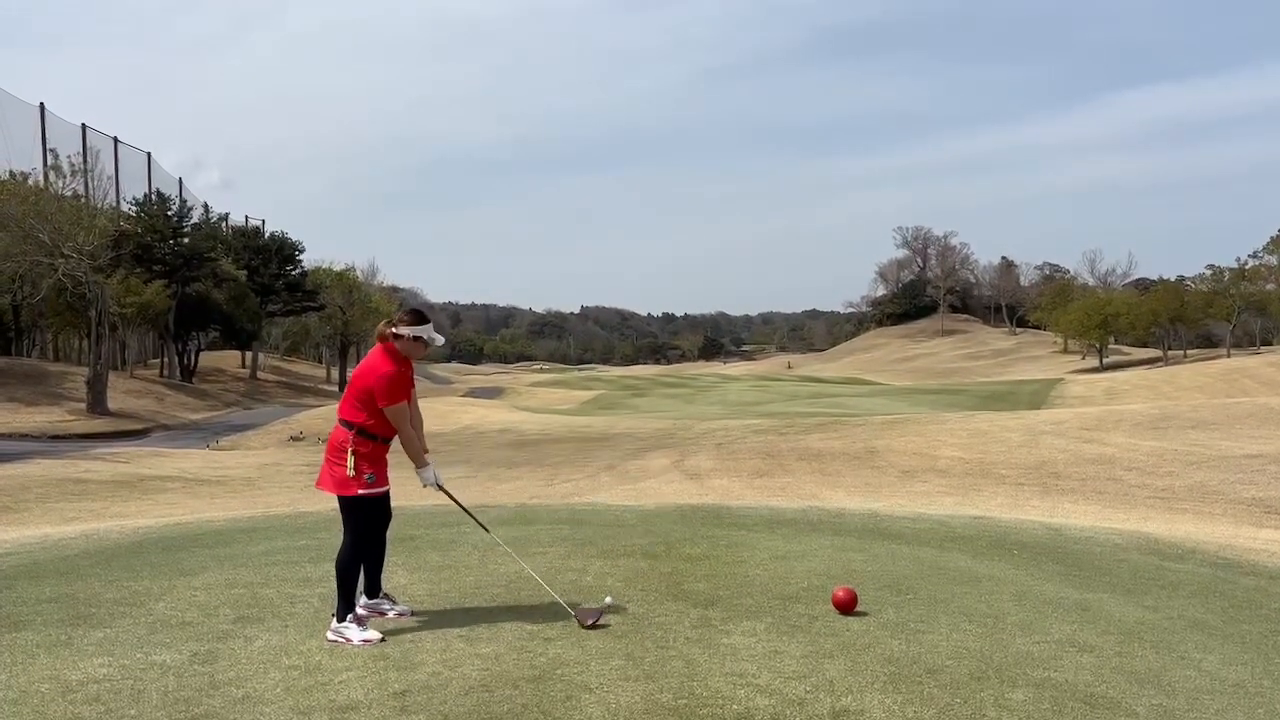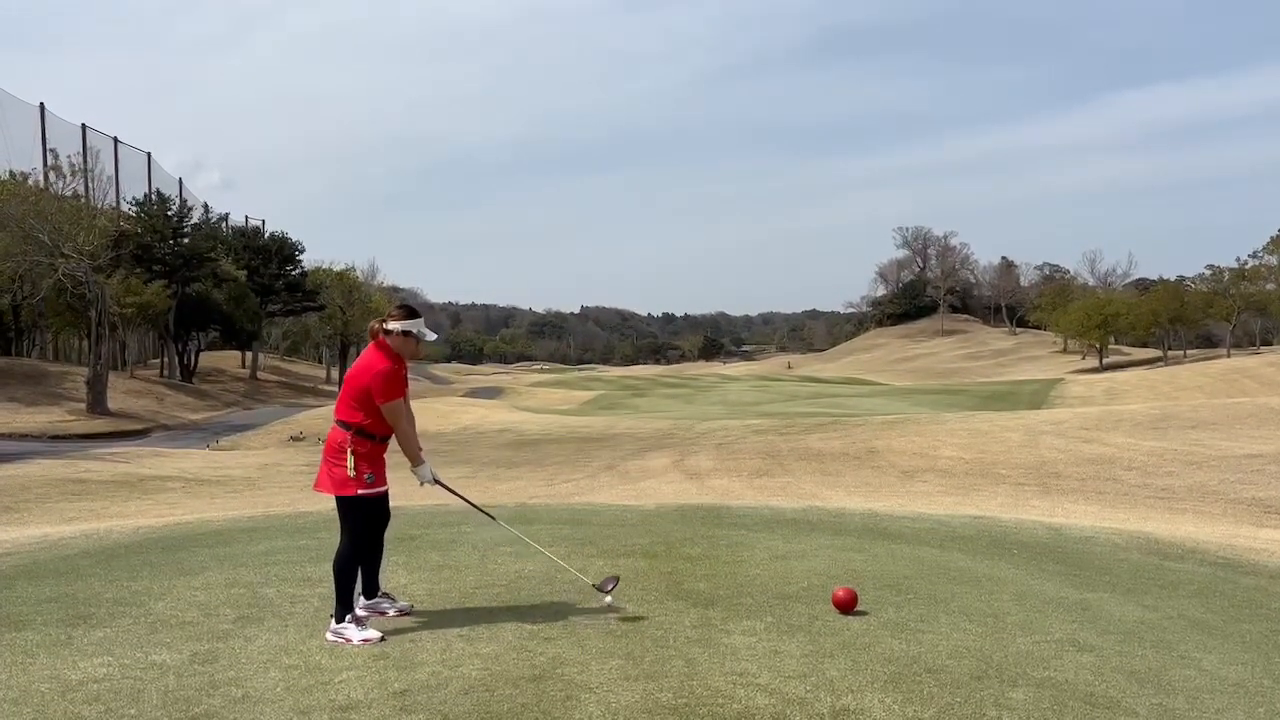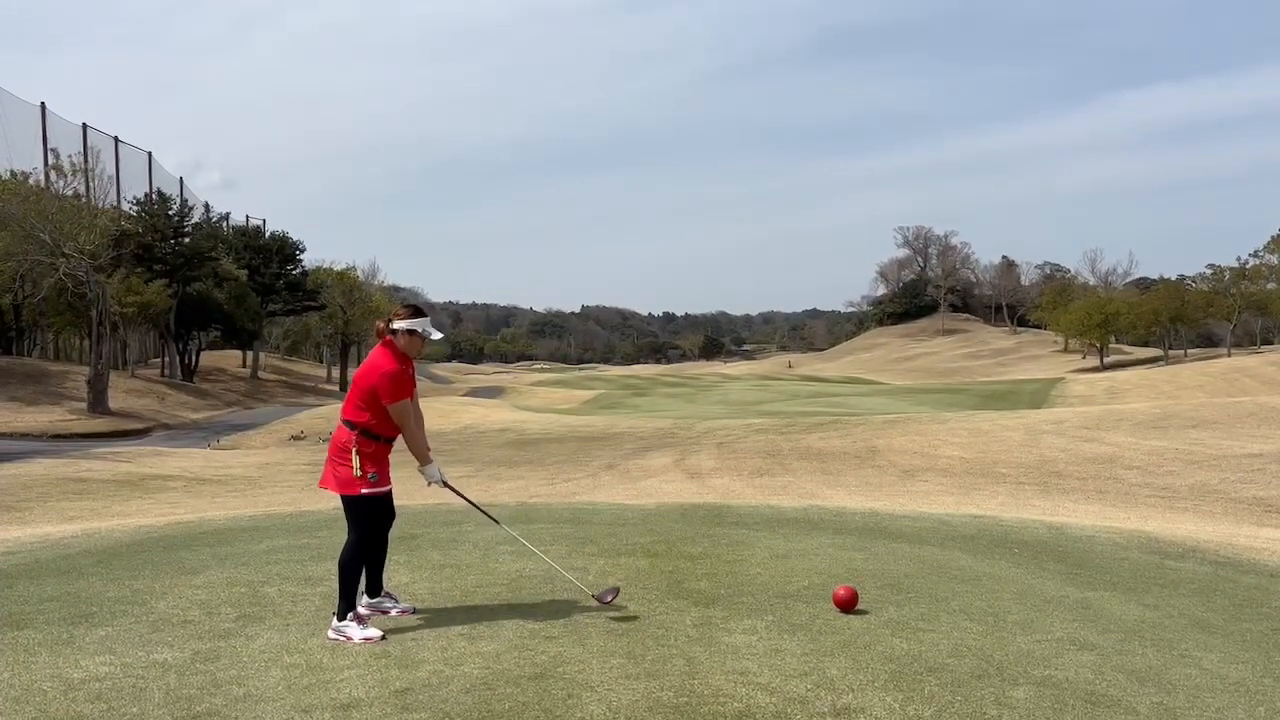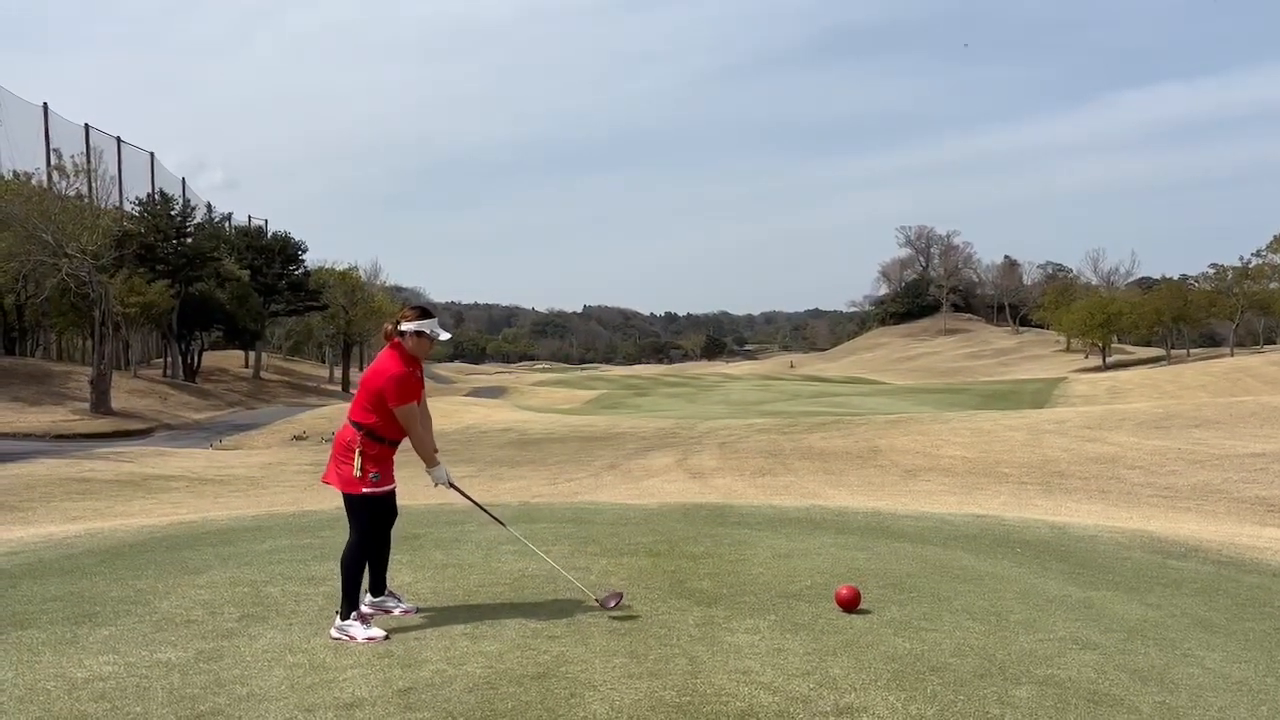
dt=0.5s
person 1, frame 1
left shoulder: (399, 359)
right shoulder: (386, 372)
left elbow: (414, 412)
right elbow: (404, 429)
left wrist: (425, 457)
right wrist: (423, 467)
left hip: (369, 452)
right hip: (354, 454)
left knee: (379, 524)
right knee: (357, 533)
left ankle: (372, 597)
right ankle: (342, 620)
person 1, frame 2
left shoulder: (393, 358)
right shoulder: (380, 369)
left elbow: (406, 413)
right elbow: (400, 426)
left wrist: (419, 457)
right wrist: (419, 464)
left hip: (367, 452)
right hip: (352, 455)
left knee: (377, 523)
right knee: (355, 534)
left ankle: (370, 597)
right ankle: (342, 621)
person 1, frame 3
left shoulder: (401, 359)
right shoulder: (387, 370)
left elbow: (415, 412)
right elbow: (407, 426)
left wrist: (427, 457)
right wrist: (427, 464)
left hip: (371, 452)
right hip: (356, 455)
left knee: (382, 522)
right knee: (361, 531)
left ankle: (373, 596)
right ankle: (343, 619)
person 1, frame 4
left shoulder: (410, 361)
right shoulder: (394, 372)
left elbow: (423, 413)
right elbow: (413, 429)
left wrist: (435, 458)
right wrist: (434, 466)
left hip: (377, 453)
right hip: (359, 455)
left knee: (384, 521)
right knee: (363, 532)
left ankle: (377, 595)
right ankle: (347, 618)
